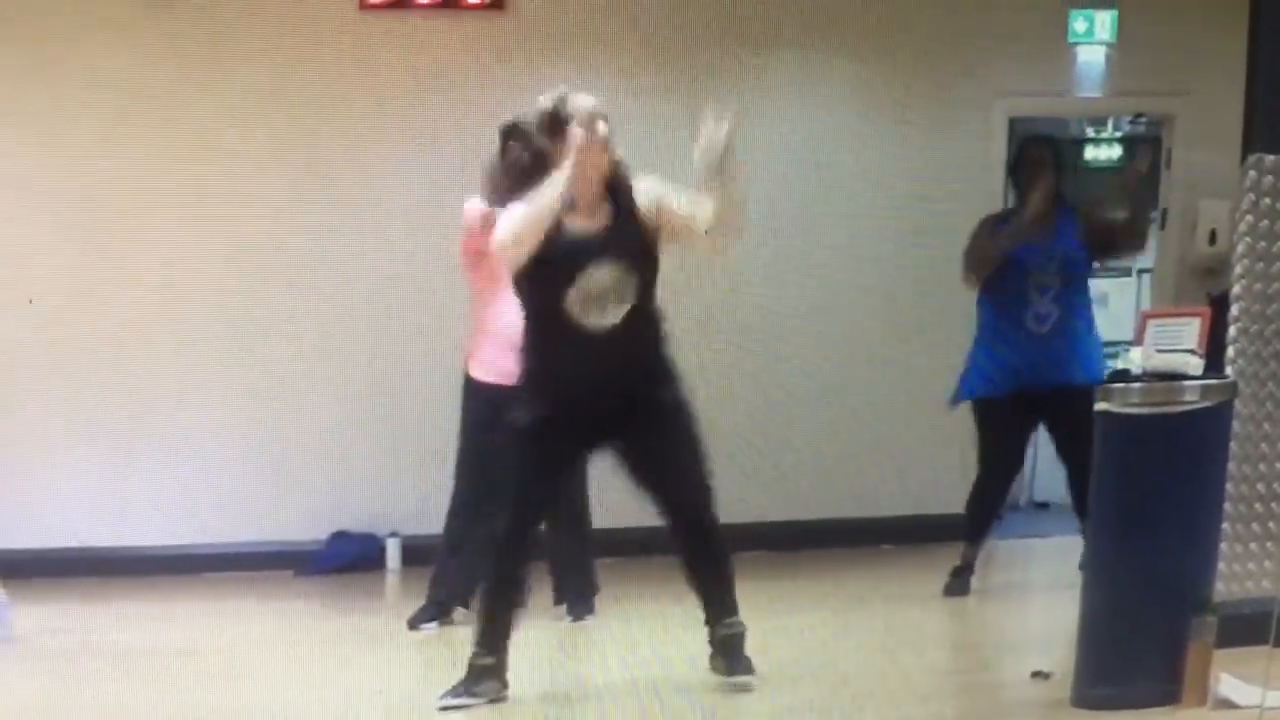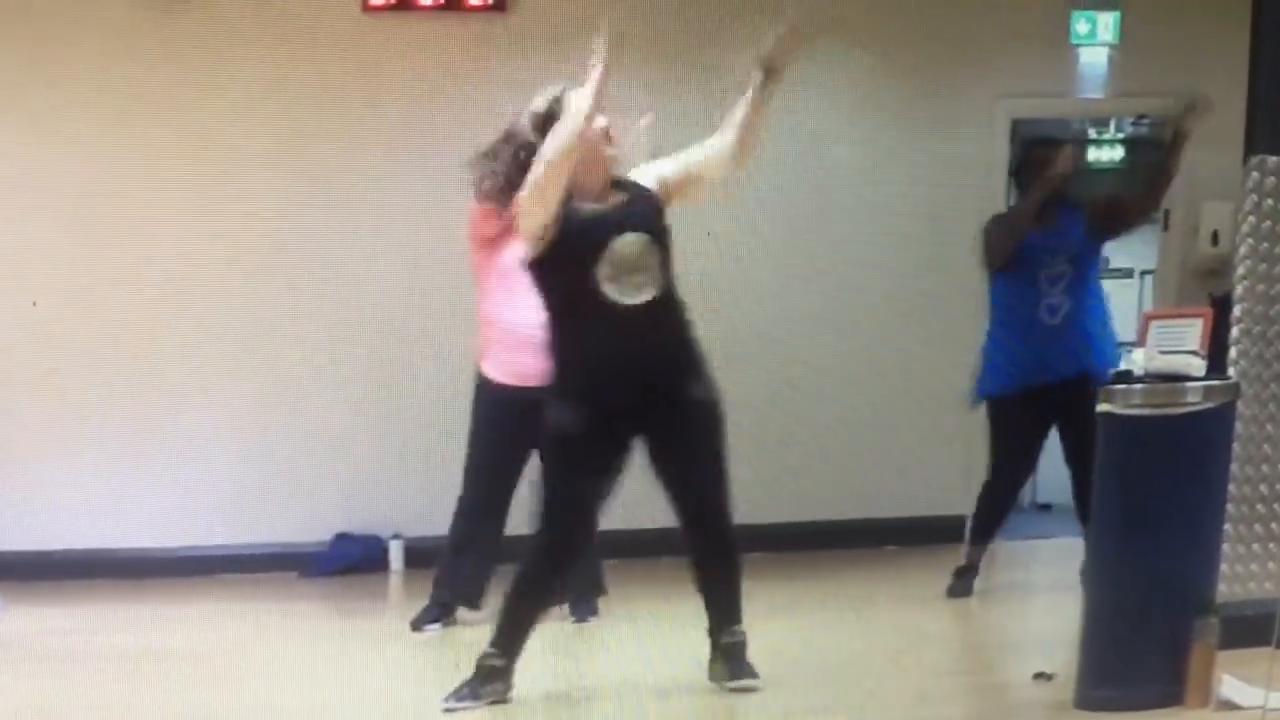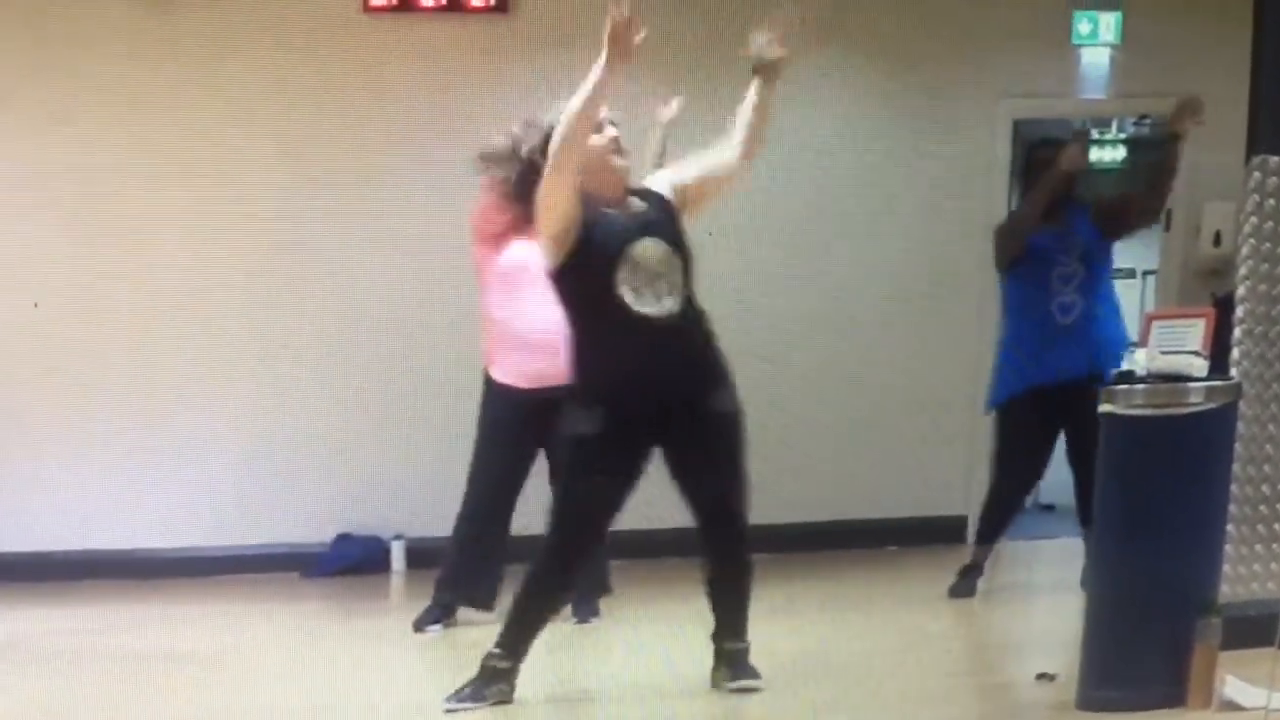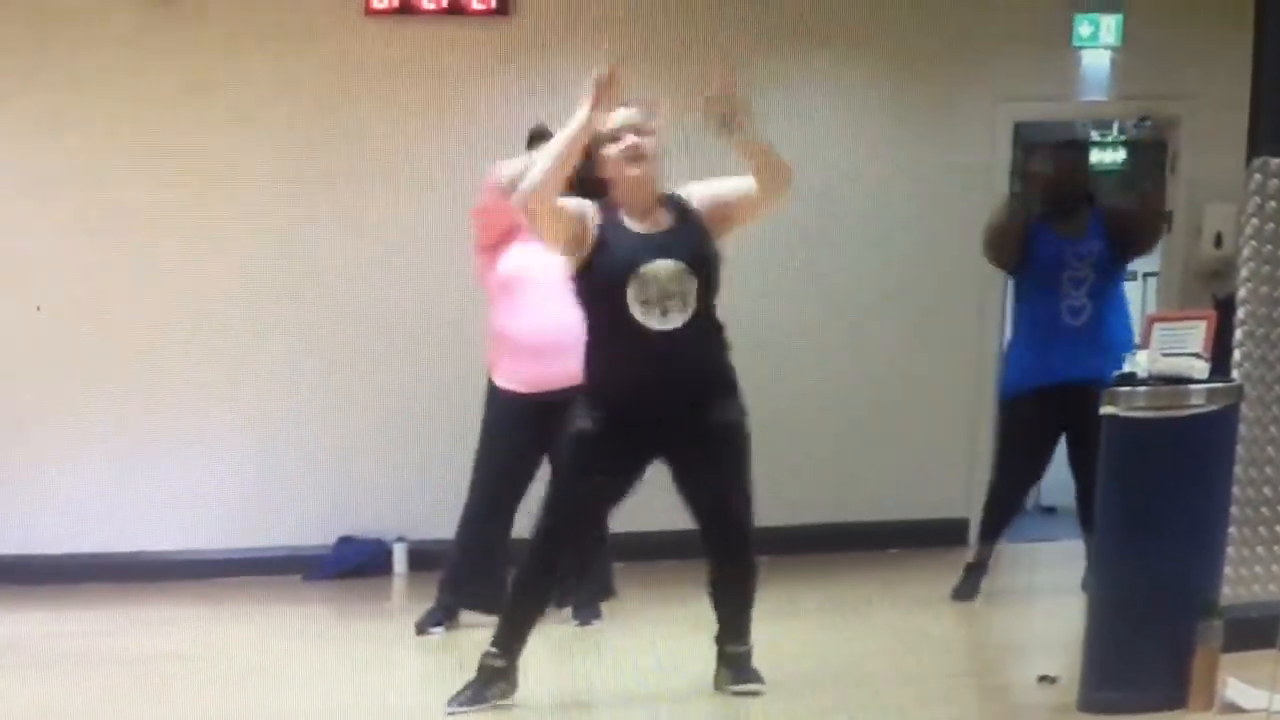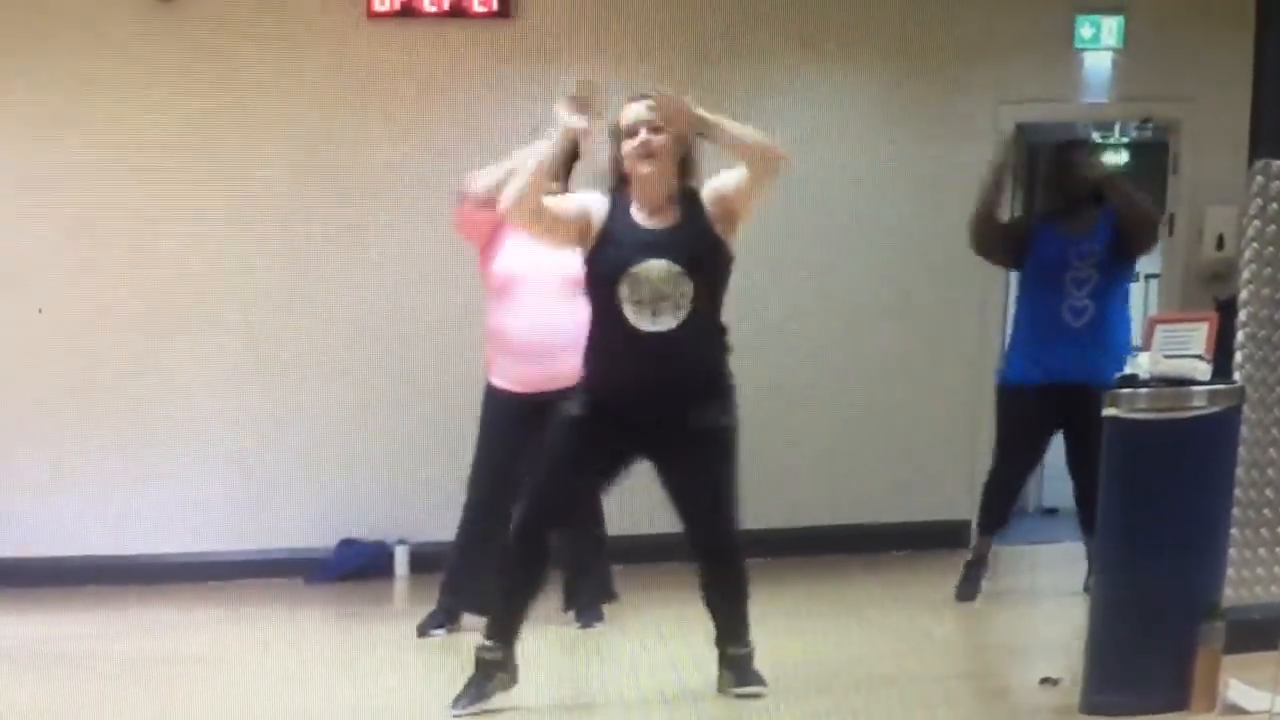
dt=0.1s
person 1, frame 1
left shoulder: (641, 199)
right shoulder: (529, 213)
left elbow: (714, 225)
right elbow: (509, 247)
left wrist: (716, 171)
right wrist: (570, 172)
left hip: (644, 396)
right hip: (556, 403)
left knee: (696, 515)
right knee: (514, 532)
left ankle: (727, 641)
right ankle: (487, 668)
person 1, frame 2
left shoulder: (644, 186)
right shoulder: (542, 206)
left elbow: (729, 148)
right elbow: (551, 161)
left wrist: (764, 79)
right wrist: (594, 81)
left hip: (676, 389)
right hip: (592, 400)
left knee: (709, 523)
right knee: (558, 540)
left ankle: (727, 650)
right ankle: (495, 667)
person 1, frame 3
left shoulder: (662, 195)
right shoulder: (564, 215)
left elbow: (739, 152)
right elbow: (561, 151)
left wrist: (762, 78)
right wrist: (606, 66)
left hip: (699, 398)
right hip: (610, 410)
left knee: (726, 530)
right knee: (570, 546)
left ankle: (731, 654)
right ankle: (500, 670)
person 1, frame 4
left shoulder: (699, 210)
right shoulder: (587, 222)
left elbow: (775, 184)
right elbow: (531, 201)
left wrist: (738, 125)
right wrist: (584, 119)
left hip: (706, 409)
right hip: (614, 414)
left knee: (731, 537)
right knee: (555, 541)
left ankle: (734, 657)
person 1, frame 5
left shoulder: (713, 206)
right shoulder: (596, 214)
left elbow: (767, 162)
right elbow: (516, 208)
left wrist: (697, 119)
right wrist: (562, 135)
left hip: (694, 412)
right hip: (602, 411)
left knee: (717, 540)
right knee: (531, 527)
left ankle: (736, 659)
right ankle: (495, 663)
person 2, frame 1
right shoulder: (484, 214)
right elbow: (487, 221)
right hip: (492, 382)
left knee: (567, 492)
right knee: (475, 493)
left ankle: (577, 591)
right ankle: (444, 597)
person 2, frame 2
right shoulder: (488, 220)
right elbow: (489, 187)
left wrist: (639, 140)
right hip: (503, 385)
right knee: (482, 493)
left ankle: (580, 592)
right ankle: (448, 597)
person 2, frame 3
right shoulder: (494, 219)
right elbow: (500, 179)
left wrist: (661, 128)
left hip: (575, 385)
right hip: (511, 386)
right knee: (486, 492)
left ankle: (584, 592)
right ankle: (452, 597)
person 2, frame 4
right shoulder: (500, 224)
right elbow: (501, 181)
left hip: (579, 389)
right hip: (513, 391)
right knee: (490, 499)
left ankle: (586, 595)
right ankle: (451, 601)
person 2, frame 5
right shoulder: (496, 228)
right elbow: (473, 191)
left hip: (576, 390)
right hip: (510, 392)
left knee: (579, 500)
right knee: (486, 501)
left ankle: (587, 598)
right ankle: (453, 604)
person 3, frame 1
left shoulder: (1080, 225)
right shoulder: (995, 227)
left elbow: (1133, 240)
right elbow: (975, 271)
left wrist: (1135, 189)
right wrist: (1026, 218)
left hip: (1073, 374)
right hip: (1003, 376)
left knee: (1087, 470)
right knee: (997, 473)
right ankle: (965, 566)
person 3, frame 2
left shoulder: (1086, 218)
right shoulder: (1002, 227)
left elbow: (1145, 204)
right elbow: (1001, 246)
left wrist: (1176, 145)
right wrist: (1047, 182)
left hip: (1083, 370)
right hip: (1018, 373)
left knee: (1091, 470)
right knee: (1007, 473)
right ankle: (969, 565)
person 3, frame 3
left shoulder: (1095, 217)
right shoulder: (1014, 228)
left elbow: (1150, 204)
right elbow: (1012, 241)
left wrist: (1175, 142)
right wrist: (1055, 178)
left hip: (1094, 371)
right hip: (1030, 374)
left knee: (1094, 473)
right knee: (1015, 474)
right ankle: (974, 564)
person 3, frame 4
left shoulder: (1114, 226)
right shoulder: (1030, 231)
left elbow: (1154, 228)
right elbow: (997, 247)
right wrist: (1031, 189)
left hip: (1101, 375)
right hip: (1035, 376)
left knee: (1096, 473)
right knee: (1016, 473)
right ankle: (977, 565)
person 3, frame 5
left shoulder: (1118, 225)
right shoulder: (1033, 231)
left elbow: (1150, 226)
right elbow: (982, 240)
left wrist: (1108, 178)
right wrist: (998, 175)
left hip: (1099, 375)
right hip: (1033, 373)
left knee: (1092, 474)
right knee: (1010, 466)
right ankle: (977, 562)
